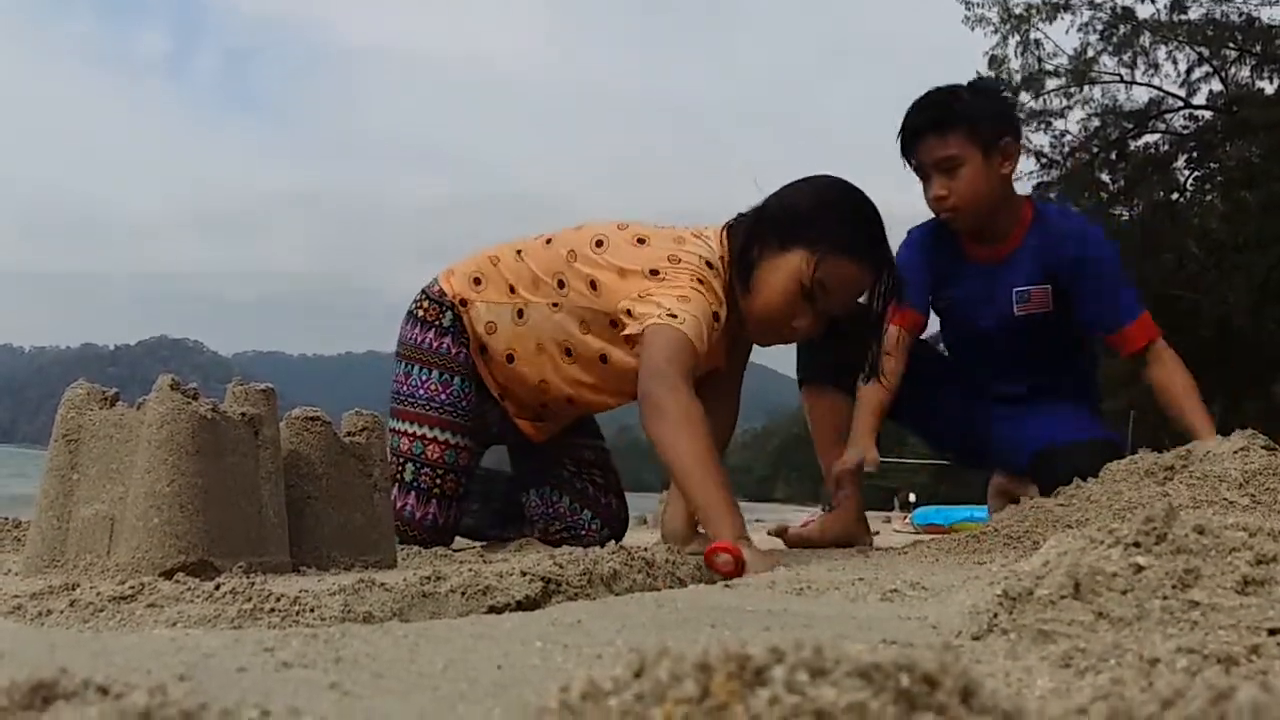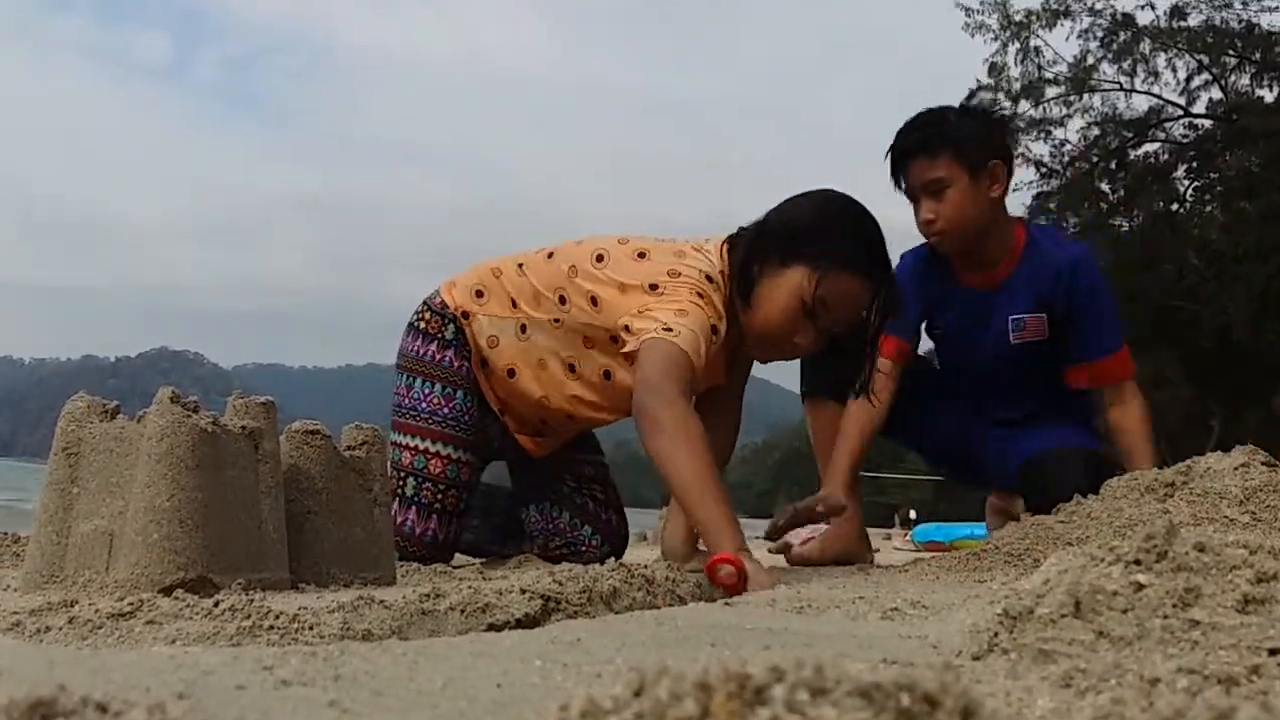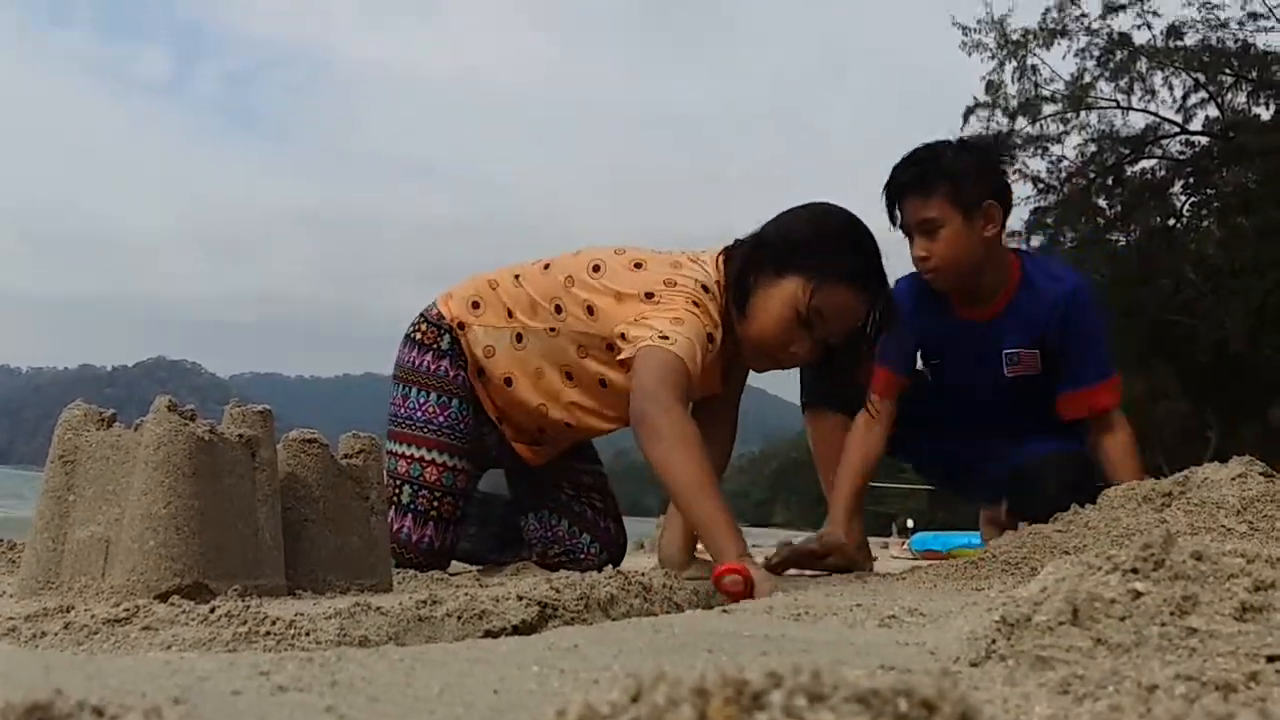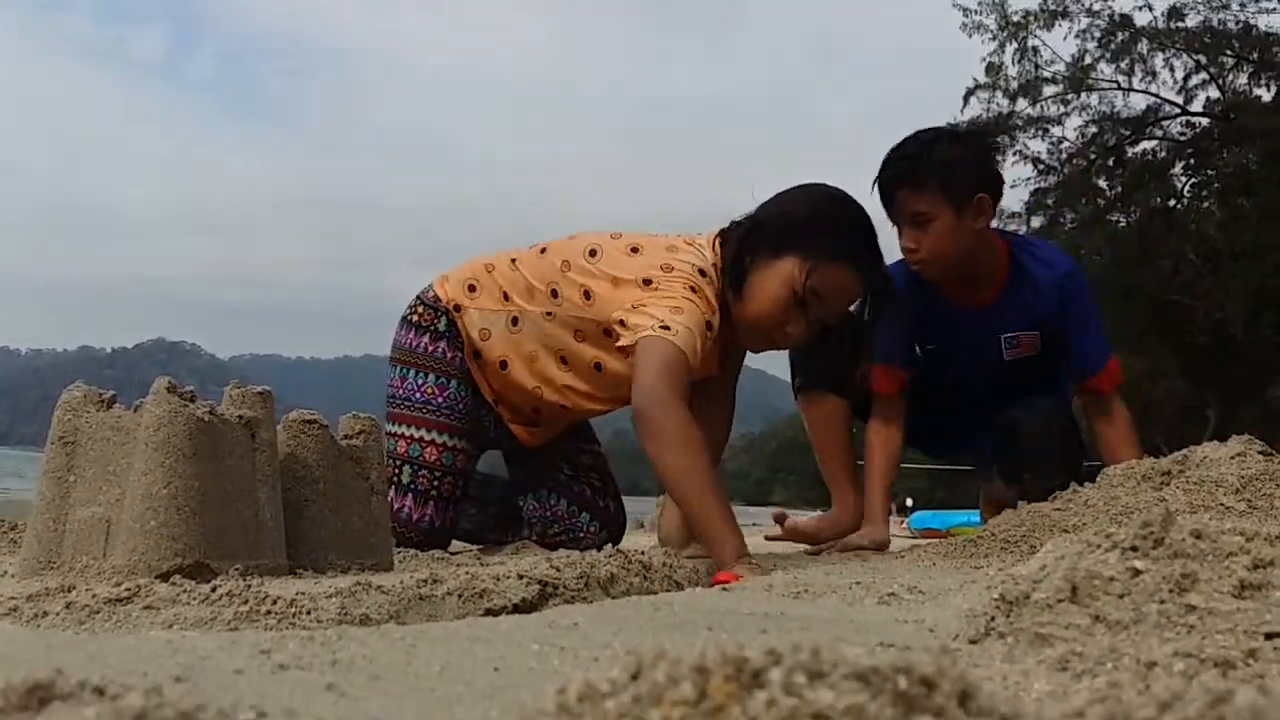
dt=0.1s
person 1, frame 1
left shoulder: (736, 296)
right shoulder: (689, 282)
left elbow: (716, 409)
right elbow: (663, 391)
left wrist: (681, 530)
right wrist: (735, 543)
right hip: (459, 327)
left knee: (593, 531)
right knee: (415, 525)
left ankle: (467, 499)
person 1, frame 2
left shoulder: (736, 312)
right shoulder: (689, 297)
left elbow: (716, 426)
right elbow: (658, 404)
left wrist: (681, 549)
right wrist: (736, 557)
left knee: (594, 547)
right knee: (416, 543)
left ankle: (465, 512)
person 1, frame 3
left shoulder: (731, 321)
right shoulder: (686, 304)
left elbow: (713, 436)
right elbow: (656, 408)
right wrist: (737, 563)
right hip: (457, 350)
left knee: (592, 554)
right knee: (413, 549)
left ankle: (463, 522)
person 1, frame 4
left shoulder: (728, 302)
right shoulder: (684, 290)
left elbow: (710, 417)
right elbow: (655, 405)
right wrist: (735, 559)
right hip: (454, 332)
left knee: (591, 533)
right knee: (413, 529)
left ankle: (457, 503)
person 2, frame 1
left shoulder: (1071, 240)
right shoulder: (925, 248)
left elbow: (1151, 354)
right elbow: (893, 351)
right wrist: (860, 439)
left hip: (1051, 418)
right hip: (967, 409)
left knee: (1093, 477)
right knee: (836, 332)
left ankle: (1021, 492)
right ankle: (846, 512)
person 2, frame 2
left shoulder: (1064, 265)
right shoulder: (918, 271)
left elbow: (1118, 393)
right elbow: (882, 380)
right wrist: (835, 484)
left hip: (1043, 437)
right hip: (957, 428)
left knee: (1075, 481)
right knee: (829, 345)
left ankle: (1015, 509)
right ankle: (847, 531)
person 2, frame 3
left shoulder: (1058, 294)
right shoulder: (911, 300)
left elbow: (1105, 422)
right elbow: (877, 410)
right wrist: (838, 524)
left hip: (1033, 453)
right hip: (948, 444)
left knee: (1058, 488)
right knee: (829, 356)
left ankle: (1007, 524)
right ankle: (847, 539)
person 2, frame 4
left shoulder: (1052, 278)
right shoulder: (903, 287)
left elbow: (1105, 406)
right elbow: (886, 411)
right wrist: (875, 522)
left hip: (1026, 424)
right hip: (938, 418)
left knee: (1042, 429)
right knee: (819, 337)
left ankle: (1004, 504)
right ankle: (849, 514)
